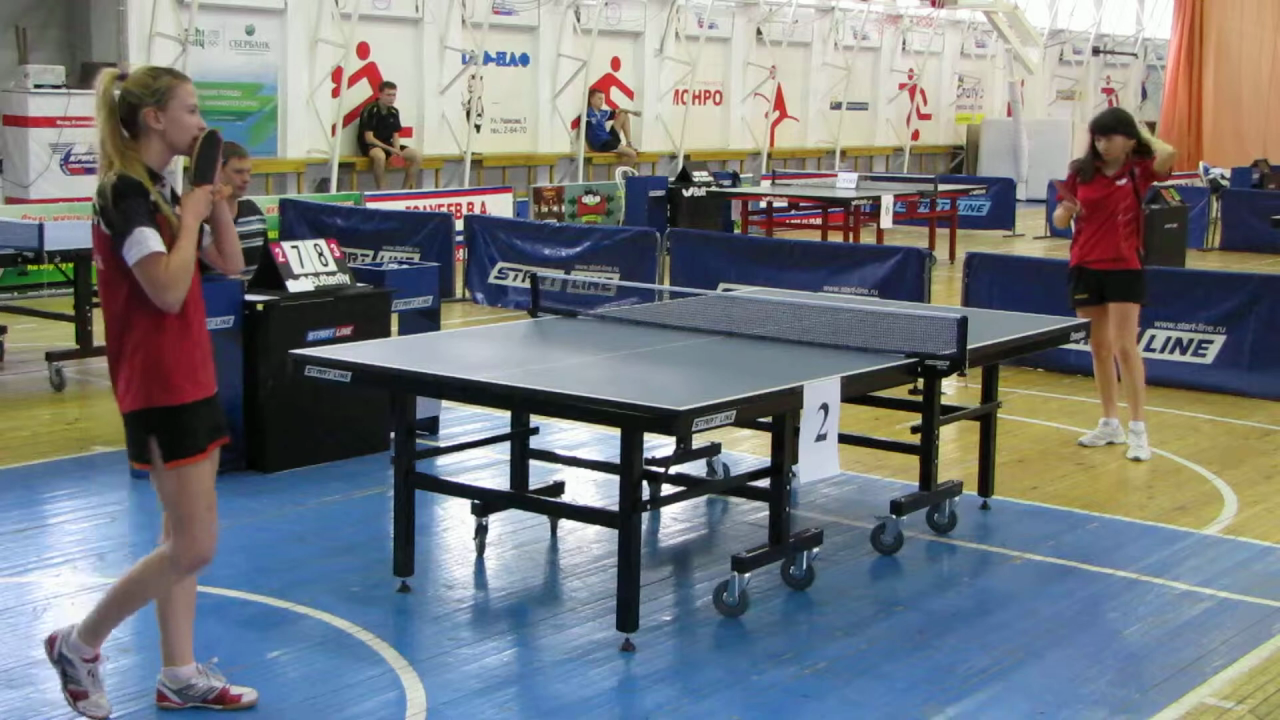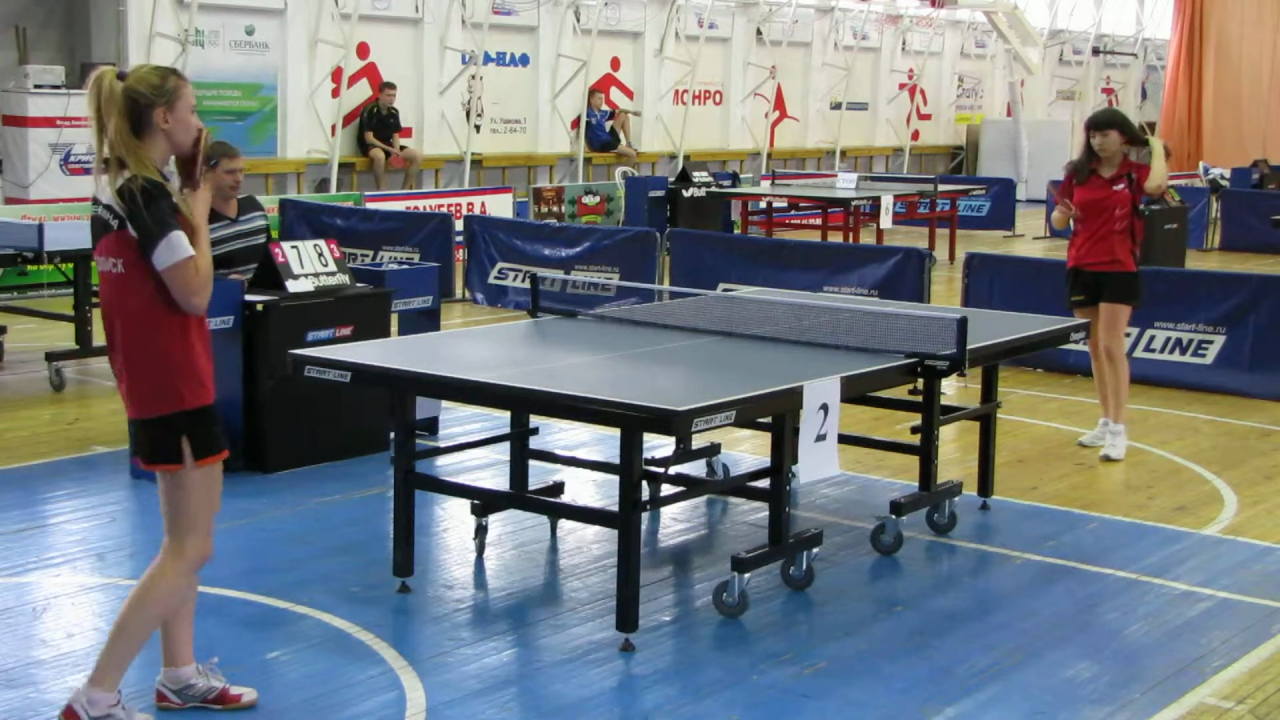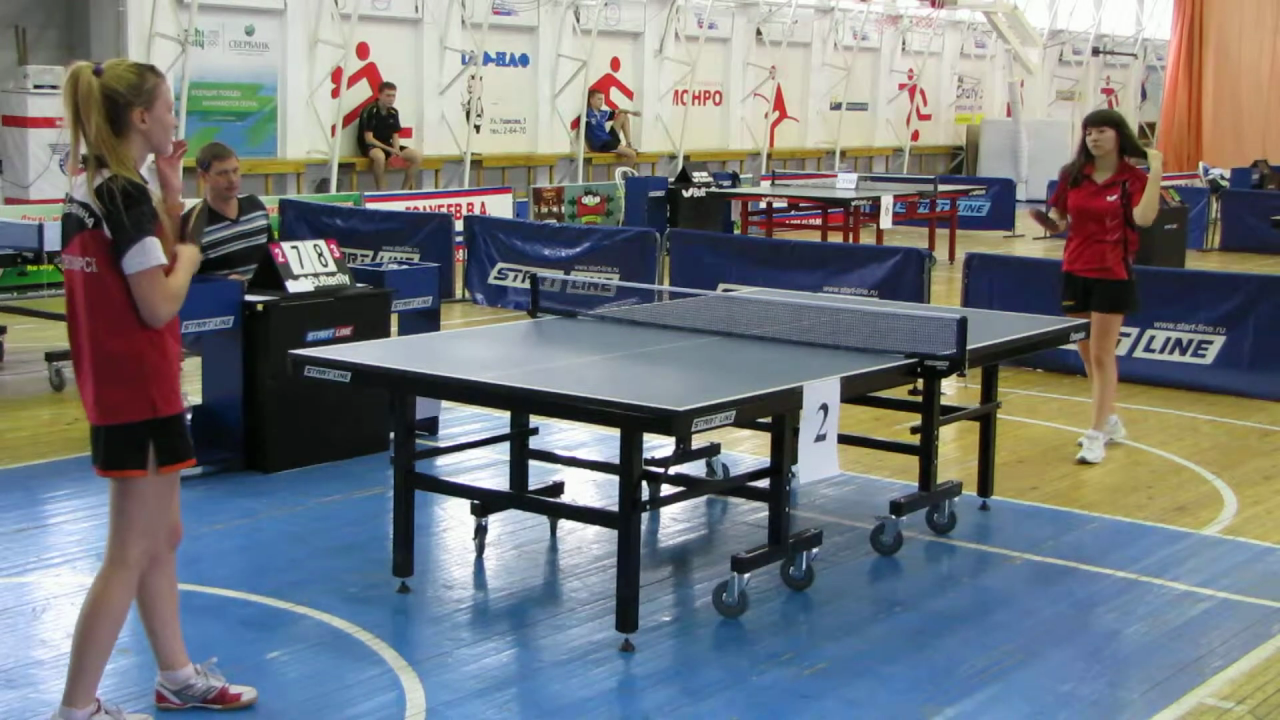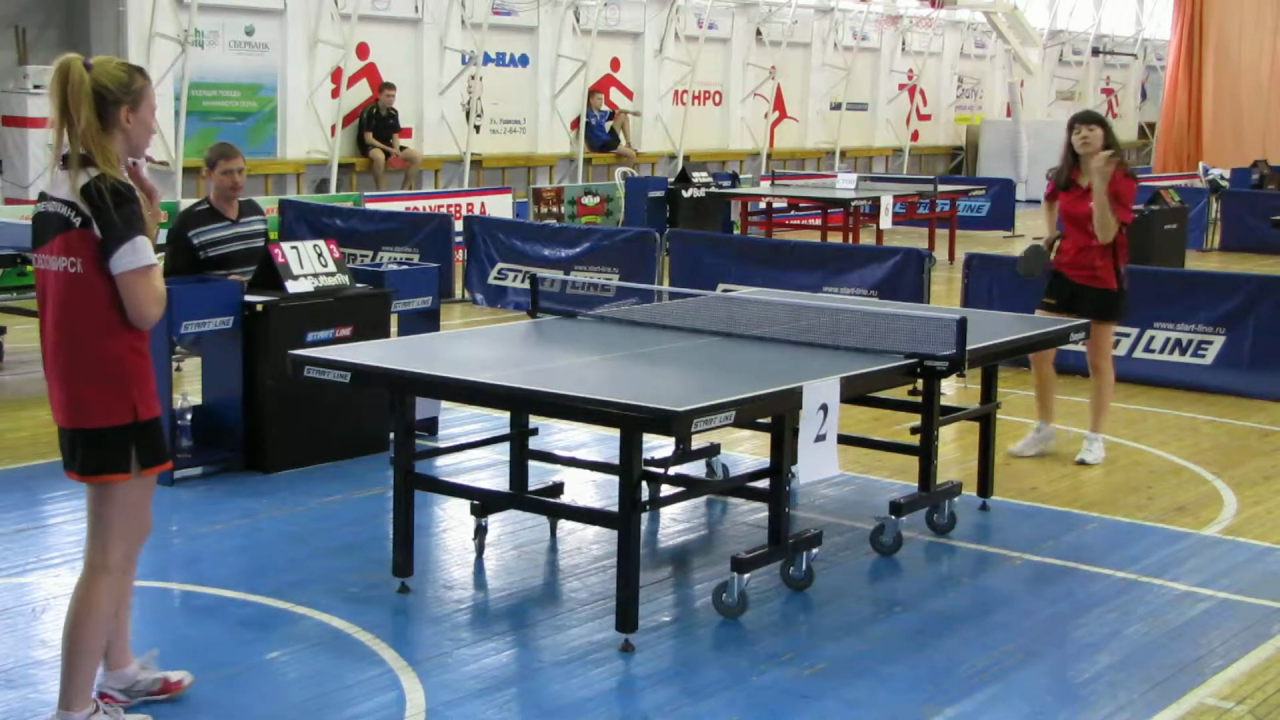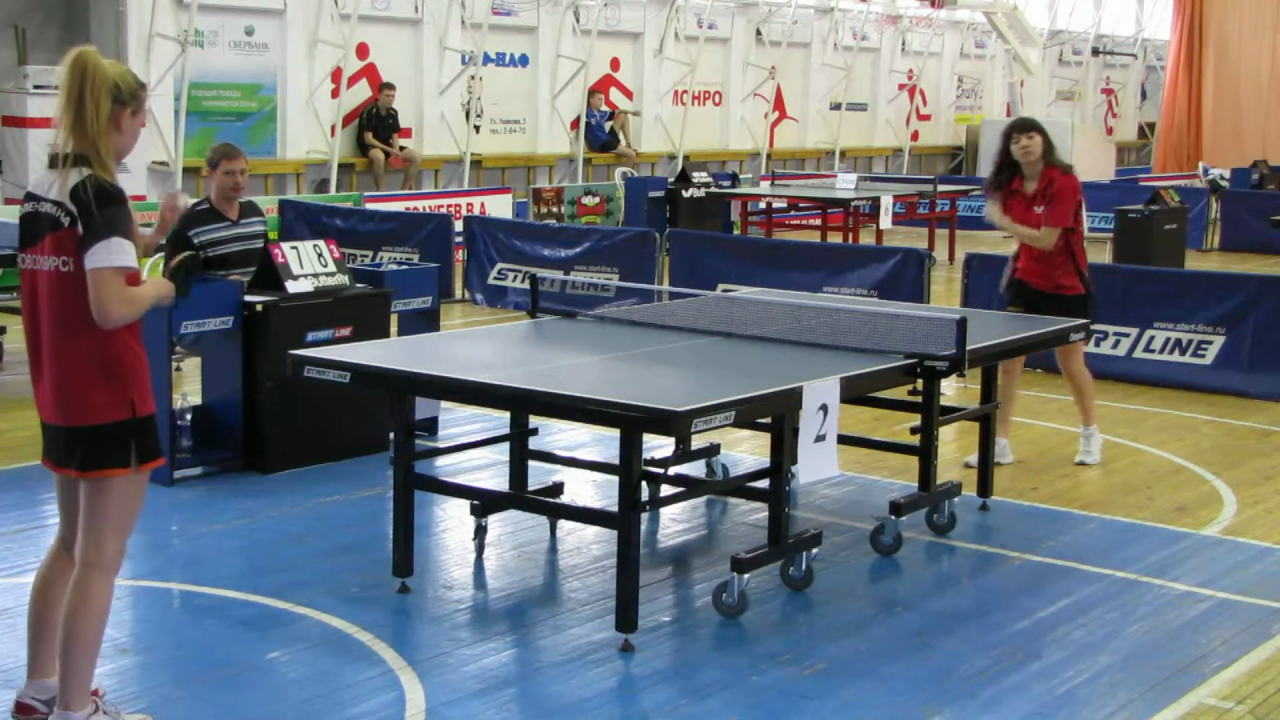
dt=0.4s
person 1, frame 1
left shoulder: (164, 189)
right shoulder: (123, 191)
left elbow: (230, 264)
right elbow: (168, 291)
left wrist: (216, 200)
right wrist: (191, 217)
left hip: (191, 381)
right hip: (159, 389)
left knee: (186, 541)
right knee: (194, 547)
right ankle: (79, 643)
person 1, frame 2
left shoulder: (122, 186)
right shoulder: (147, 193)
left elbow: (188, 268)
right elbow: (196, 294)
left wrist: (193, 195)
right wrist: (197, 214)
left hip: (157, 386)
right hip: (174, 388)
left knee: (182, 537)
right knee: (191, 548)
person 1, frame 3
left shoulder: (89, 188)
right shoulder: (126, 193)
right elbow: (159, 307)
left wrist: (169, 195)
right wrist: (187, 259)
left hip: (114, 389)
right hip: (139, 394)
left knee: (162, 538)
right knee: (129, 556)
person 1, frame 4
left shoulder: (58, 189)
right shoulder: (111, 194)
right elbow: (146, 309)
left wrist: (147, 215)
right wrist: (157, 269)
left hip: (77, 394)
right hip: (116, 397)
left knee: (127, 535)
right knee: (109, 558)
person 1, frame 5
left shoulder: (40, 190)
right shoulder: (99, 193)
right elbow: (110, 308)
left wrist: (148, 238)
right wrist: (160, 288)
left hip: (59, 397)
right hip: (108, 398)
left knee: (70, 543)
right knee: (100, 557)
person 2, frame 1
left shoulder: (1139, 171)
right shoulder: (1080, 171)
left elbow: (1168, 153)
right elbow: (1059, 221)
left wrist: (1144, 137)
right wrist: (1066, 210)
left hip: (1124, 269)
right hip: (1085, 268)
left knee: (1125, 347)
right knee: (1099, 348)
left ankle: (1137, 429)
right ankle: (1110, 423)
person 2, frame 2
left shoulder: (1136, 173)
right shoulder: (1077, 173)
left elbow: (1158, 186)
right elbow: (1058, 222)
left wrist: (1156, 146)
right wrist: (1063, 213)
left hip: (1119, 270)
right hip: (1081, 269)
left knee: (1112, 348)
right knee: (1095, 349)
left ankle: (1118, 430)
right ankle: (1107, 422)
person 2, frame 3
left shoulder: (1134, 179)
right shoulder: (1072, 175)
left elbow: (1144, 219)
right elbow: (1057, 216)
left wrist: (1156, 169)
right wrist: (1054, 224)
left hip: (1112, 276)
right hip: (1075, 273)
left knee: (1102, 356)
right knee: (1087, 355)
left ankle: (1096, 437)
right ankle: (1110, 421)
person 2, frame 4
left shoulder: (1121, 181)
right shoulder: (1062, 177)
left elbow: (1105, 235)
left wrist: (1099, 184)
left hip: (1102, 281)
right hip: (1064, 274)
left knee: (1098, 361)
right knee: (1039, 353)
left ankle: (1094, 438)
right ankle: (1043, 429)
person 2, frame 5
left shoulder: (1065, 183)
right shoulder: (1009, 186)
left elbow: (1046, 240)
left wrist: (1001, 222)
right wrist: (1020, 245)
left hip: (1066, 287)
right hip: (1026, 283)
left knee: (1071, 366)
right knee: (1008, 363)
left ankle: (1090, 433)
right ankle: (999, 444)
